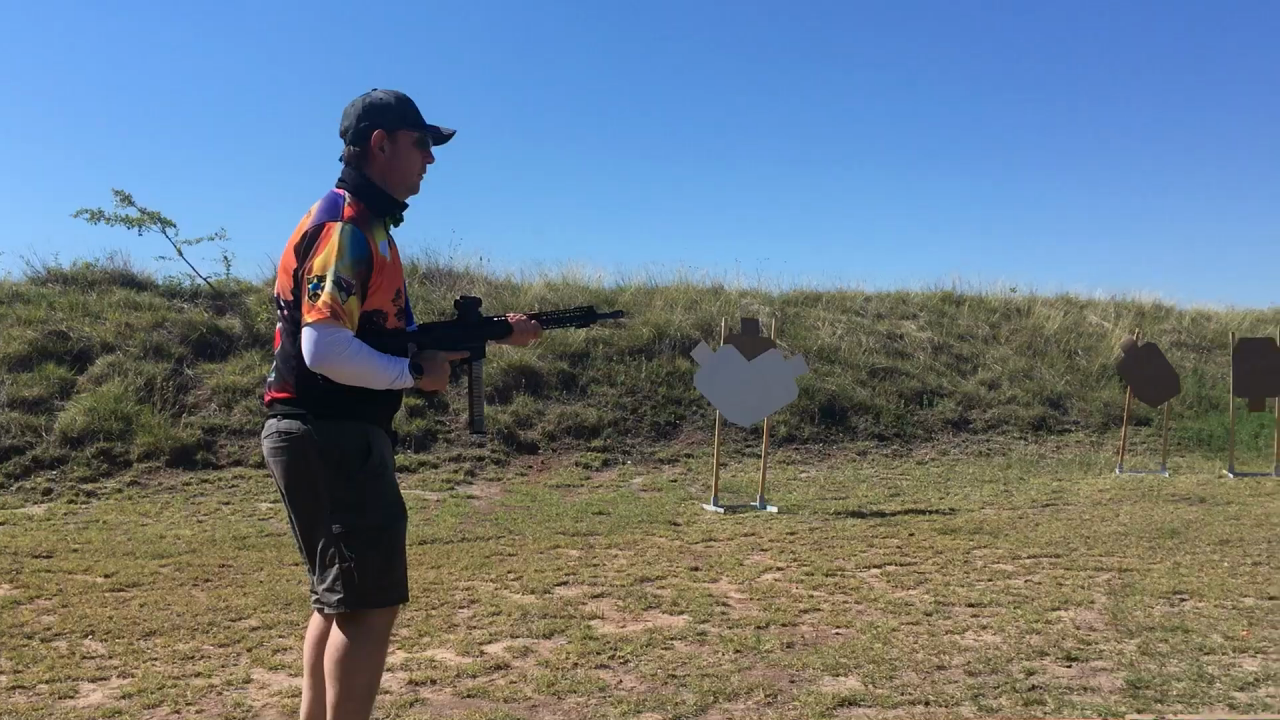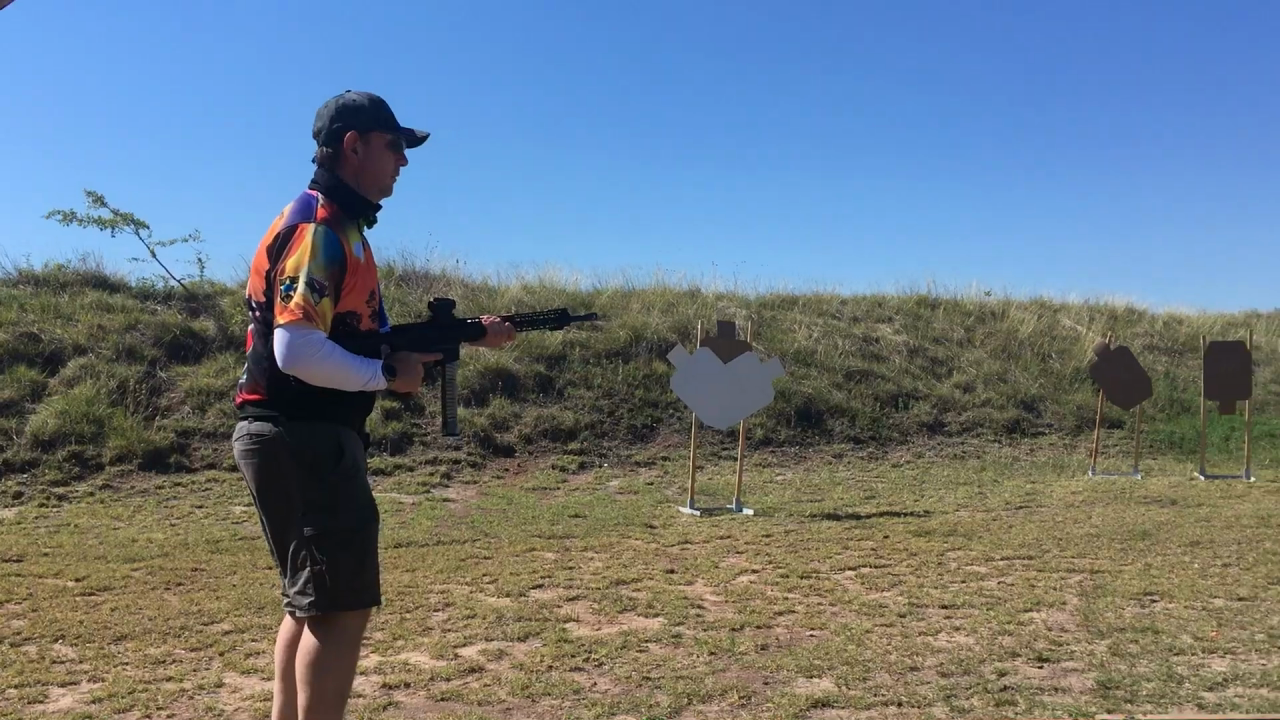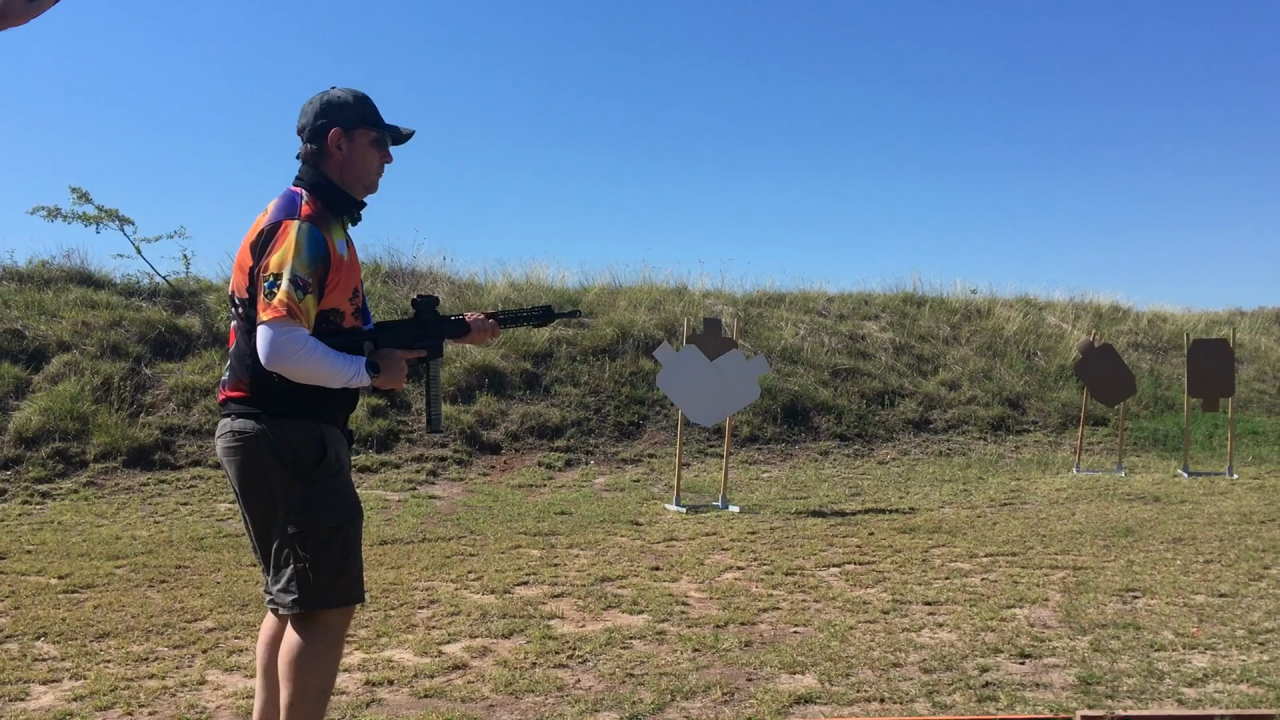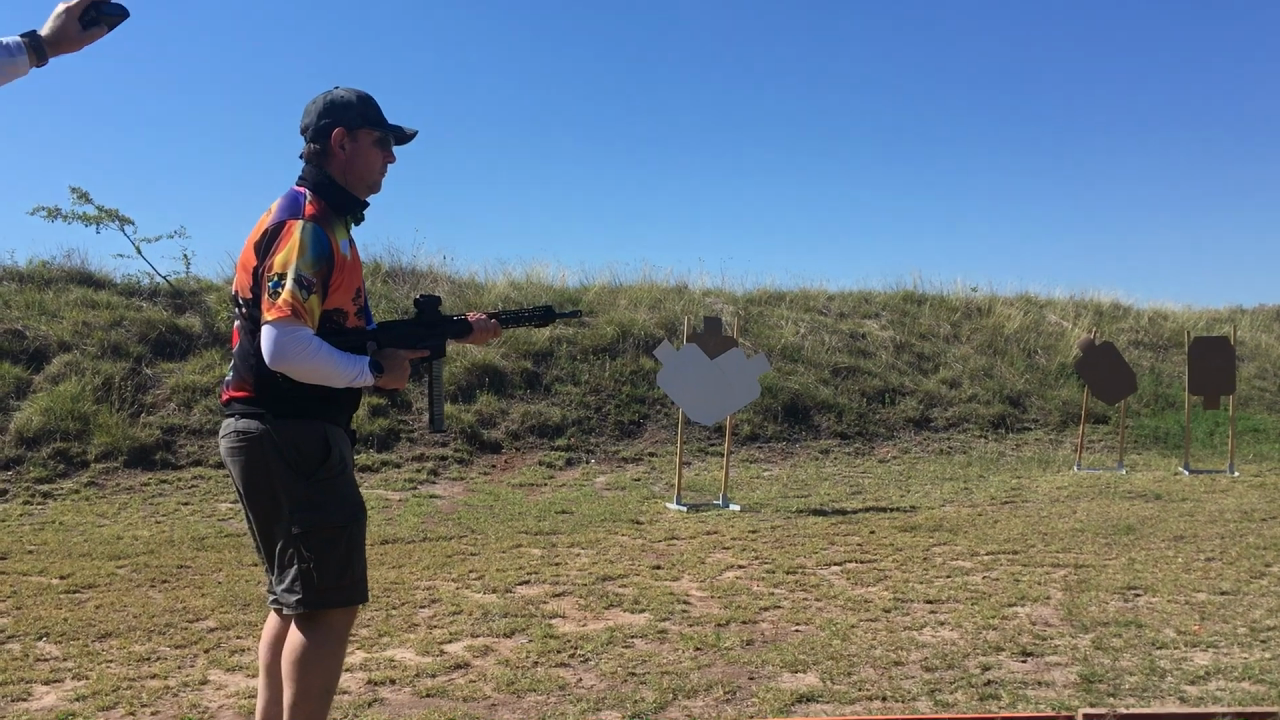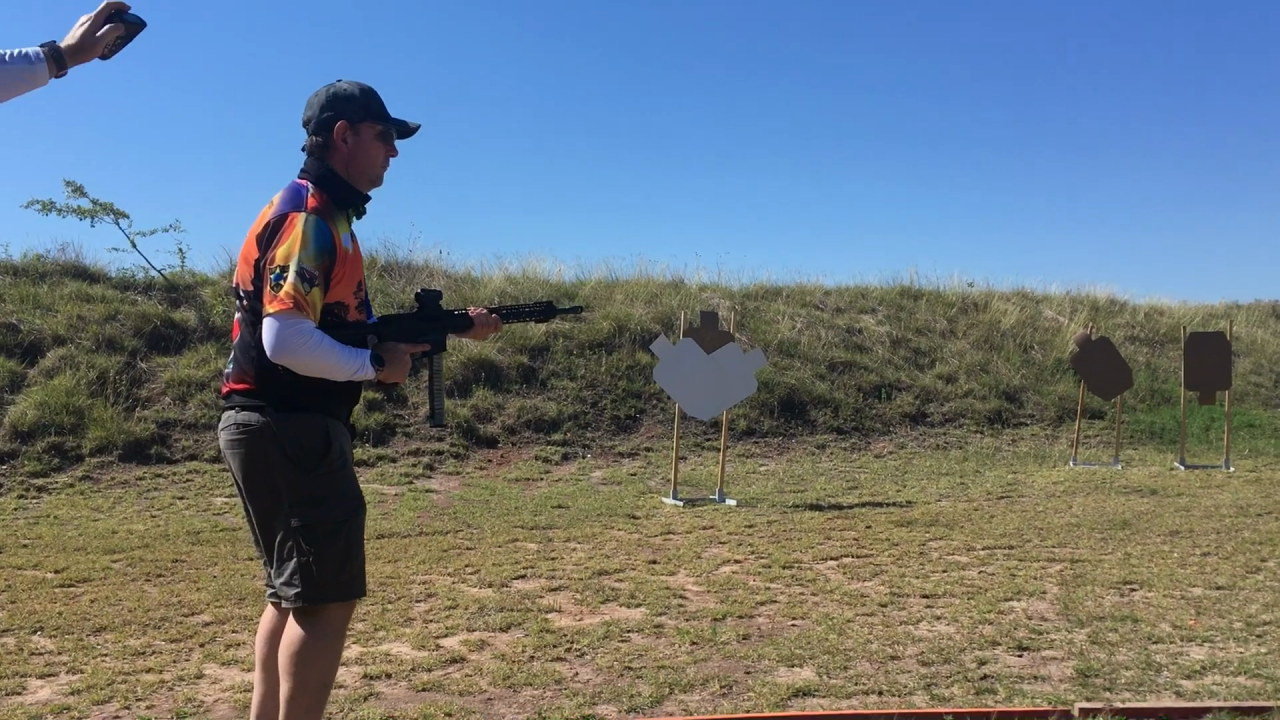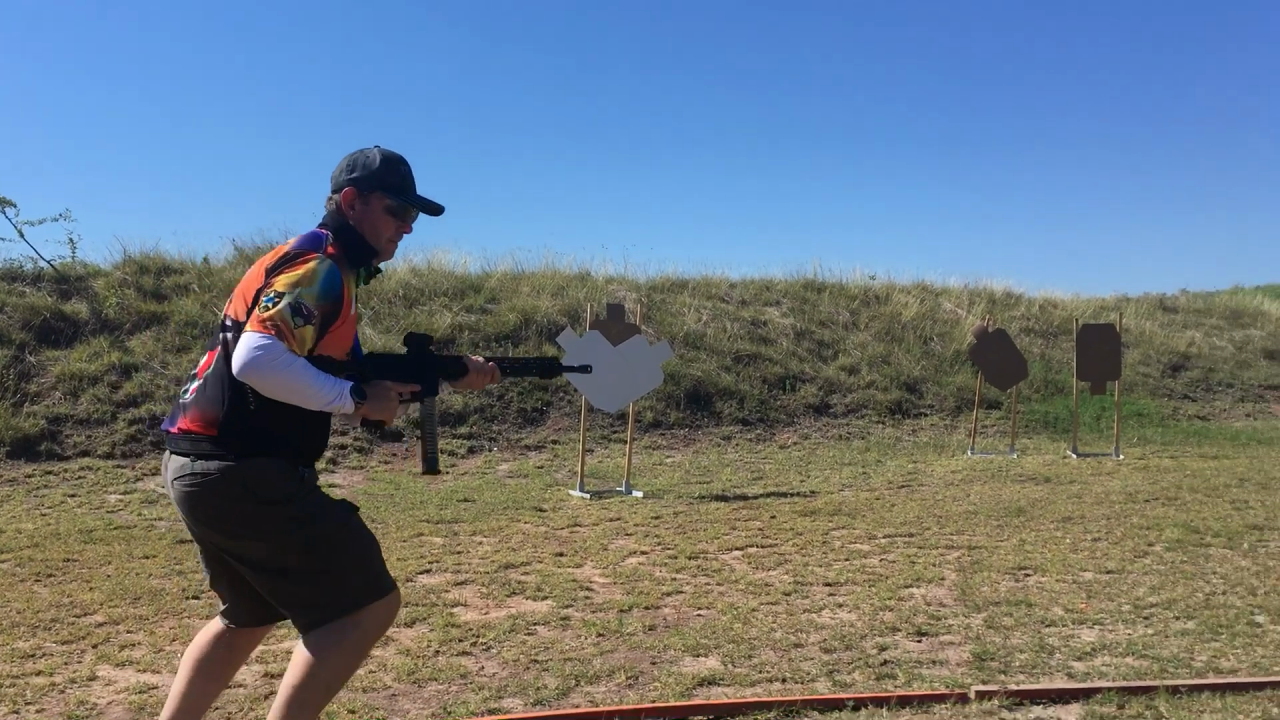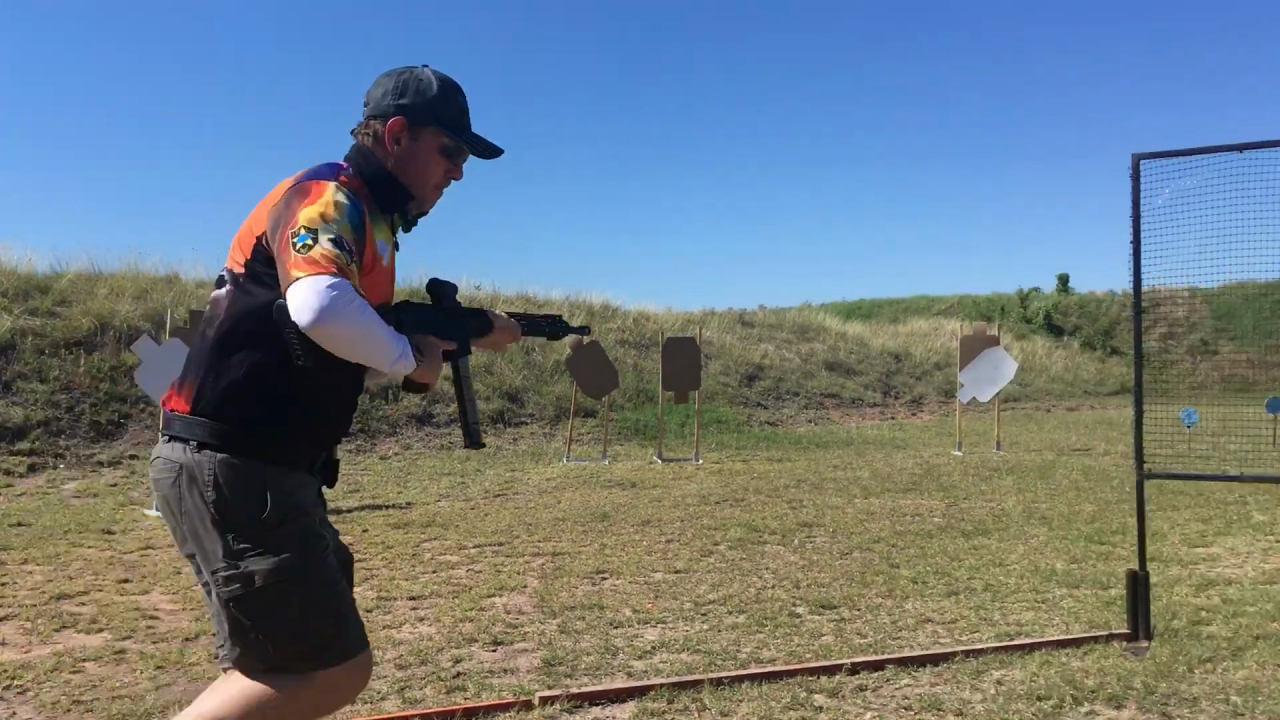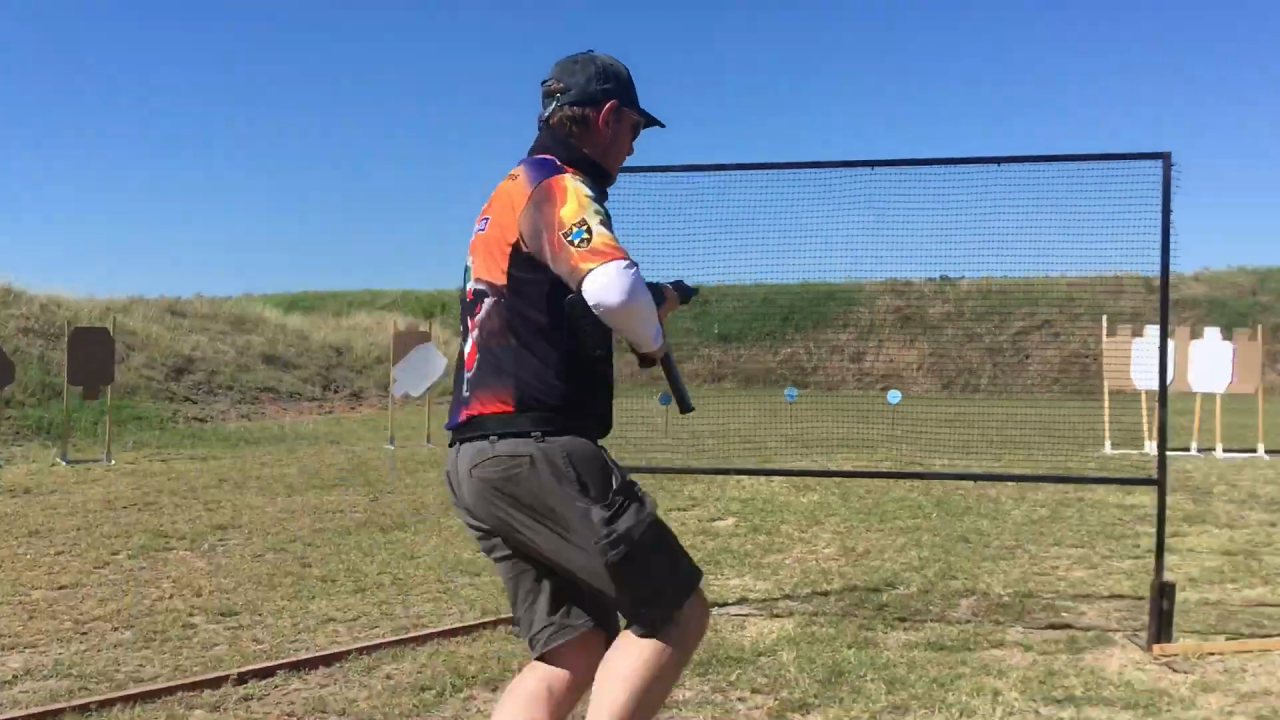
dt=0.5s
person 1, frame 1
left shoulder: (367, 225)
right shoulder: (343, 224)
left elbow: (389, 336)
right elbow: (324, 350)
left wrist: (494, 334)
right wrist: (416, 373)
left hip: (330, 438)
right hip: (331, 439)
left knee: (339, 599)
right knee: (370, 603)
person 1, frame 2
left shoulder: (341, 228)
right shoulder: (316, 226)
left elbow: (369, 337)
right elbow: (298, 352)
left wrist: (467, 336)
right wrist: (388, 376)
left hip: (303, 440)
right hip: (303, 441)
left knee: (311, 602)
right knee: (343, 606)
person 1, frame 3
left shoulder: (325, 224)
right shoulder: (300, 223)
left elbow: (350, 335)
right elbow: (280, 348)
left wrist: (451, 333)
right wrist: (372, 373)
left hip: (284, 438)
right hip: (286, 439)
left knee: (294, 599)
right knee: (325, 603)
person 1, frame 4
left shoulder: (327, 225)
right shoulder: (305, 224)
left elbow: (356, 335)
right elbow: (284, 349)
left wrist: (452, 333)
right wrist: (375, 372)
left hip: (284, 439)
right hip: (290, 439)
left knee: (296, 598)
right knee: (330, 604)
person 1, frame 5
left shoulder: (327, 216)
right shoulder: (307, 217)
left elbow: (350, 329)
right elbow: (286, 341)
left wrist: (452, 328)
right wrist: (377, 366)
left hip: (278, 432)
right hip: (290, 431)
left knee: (294, 594)
right knee: (325, 600)
person 1, frame 6
left shoulder: (341, 272)
right shoulder: (316, 266)
left elbow: (356, 373)
right elbow: (260, 362)
left wrist: (450, 376)
right wrist: (357, 401)
left hip: (207, 468)
right hip: (239, 472)
left knee: (249, 618)
right knee: (365, 607)
person 1, frame 7
left shoulder: (369, 217)
right shoulder: (324, 196)
left elbow: (355, 324)
right elbow: (320, 310)
left wrist: (476, 333)
right wrist: (410, 358)
left hip: (276, 470)
right hip: (228, 468)
person 1, frame 8
left shoulder: (510, 196)
right shoulder: (558, 187)
right elbow: (614, 291)
left wrist: (653, 297)
right wrist: (651, 338)
left hip: (486, 459)
right hip: (535, 452)
left knee: (571, 650)
right knee: (672, 621)
